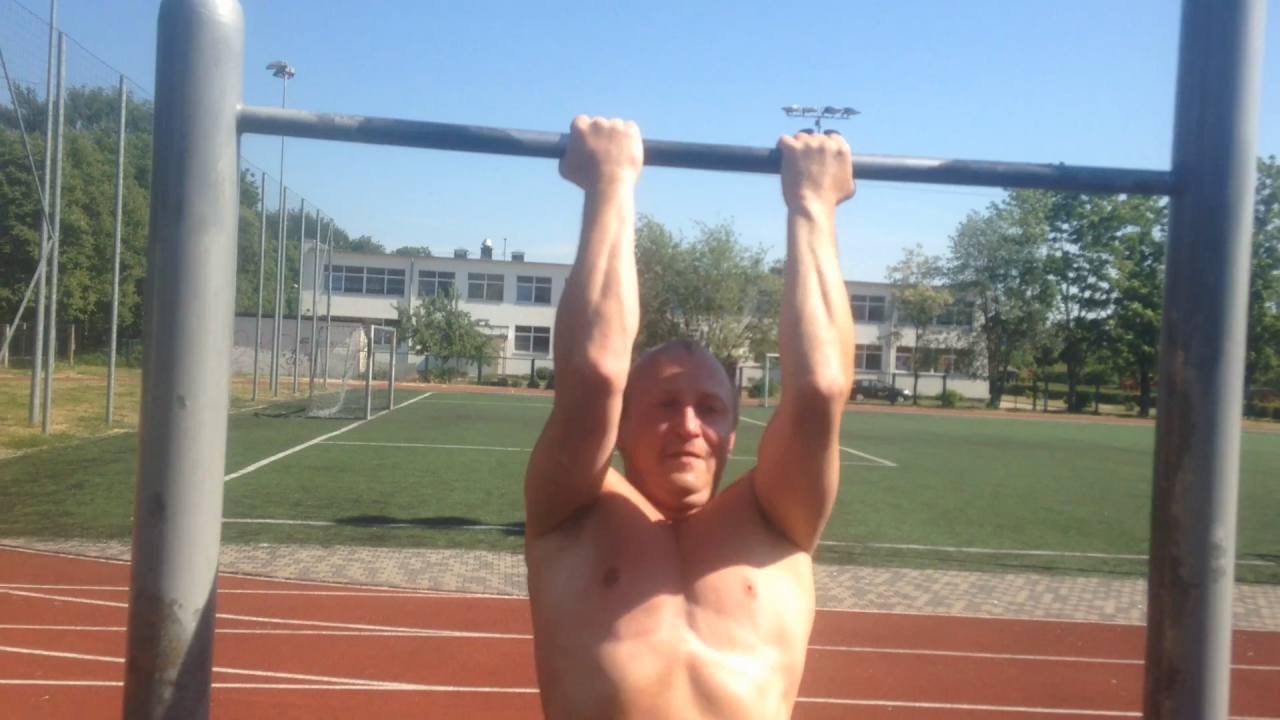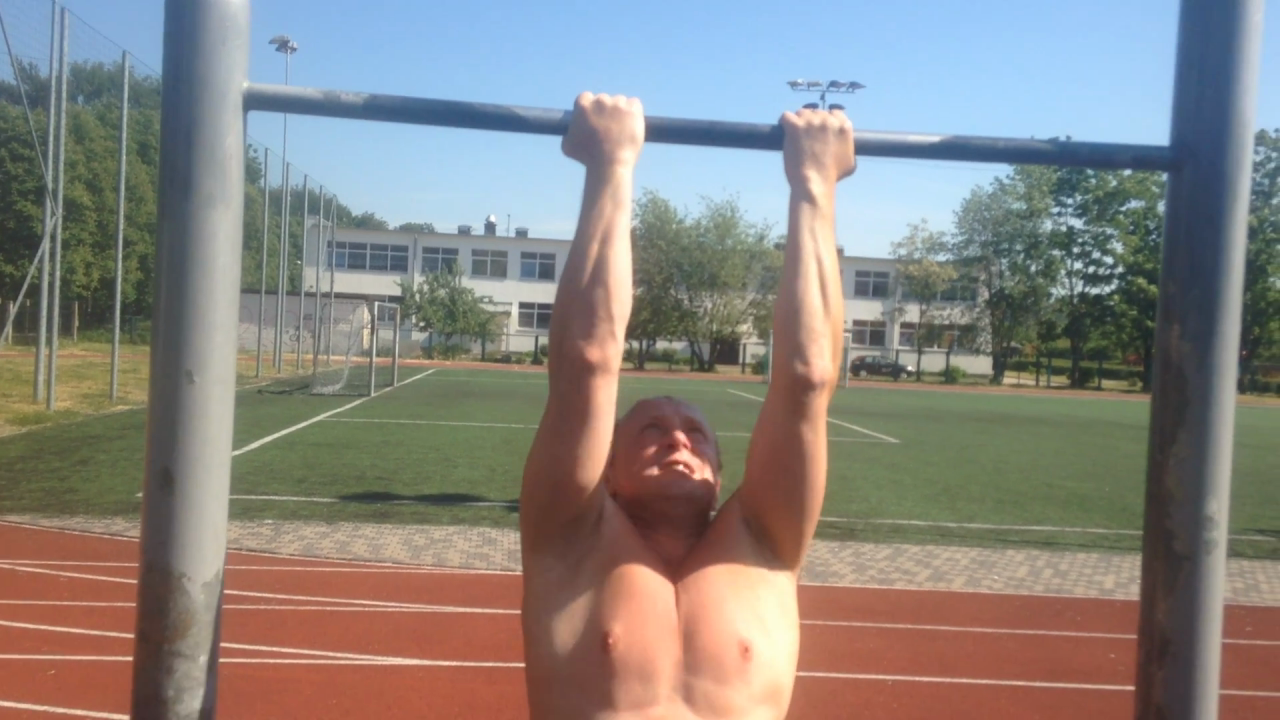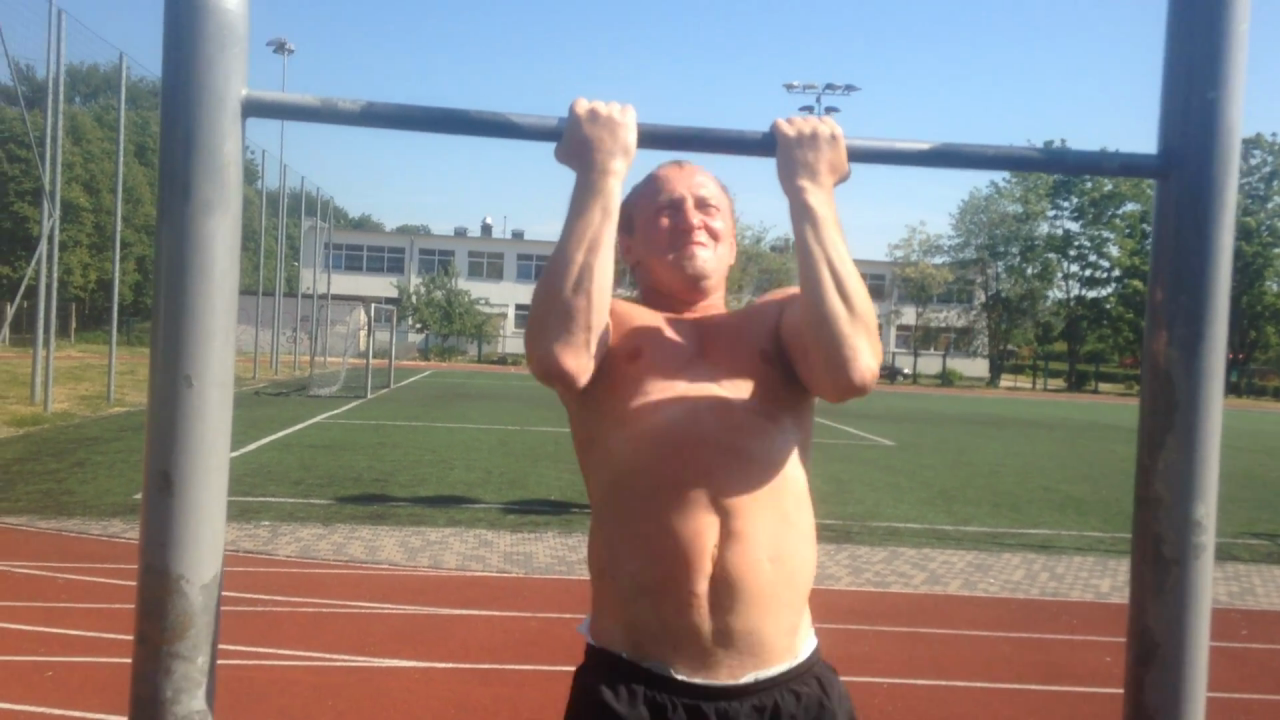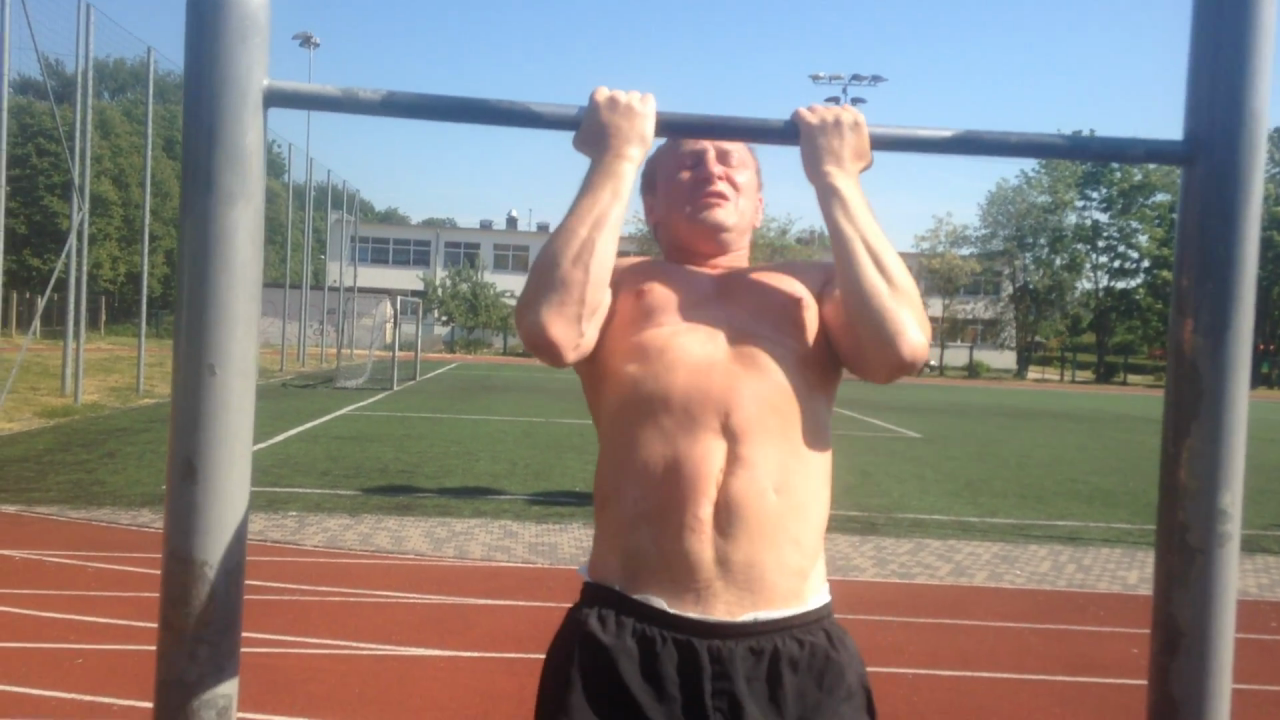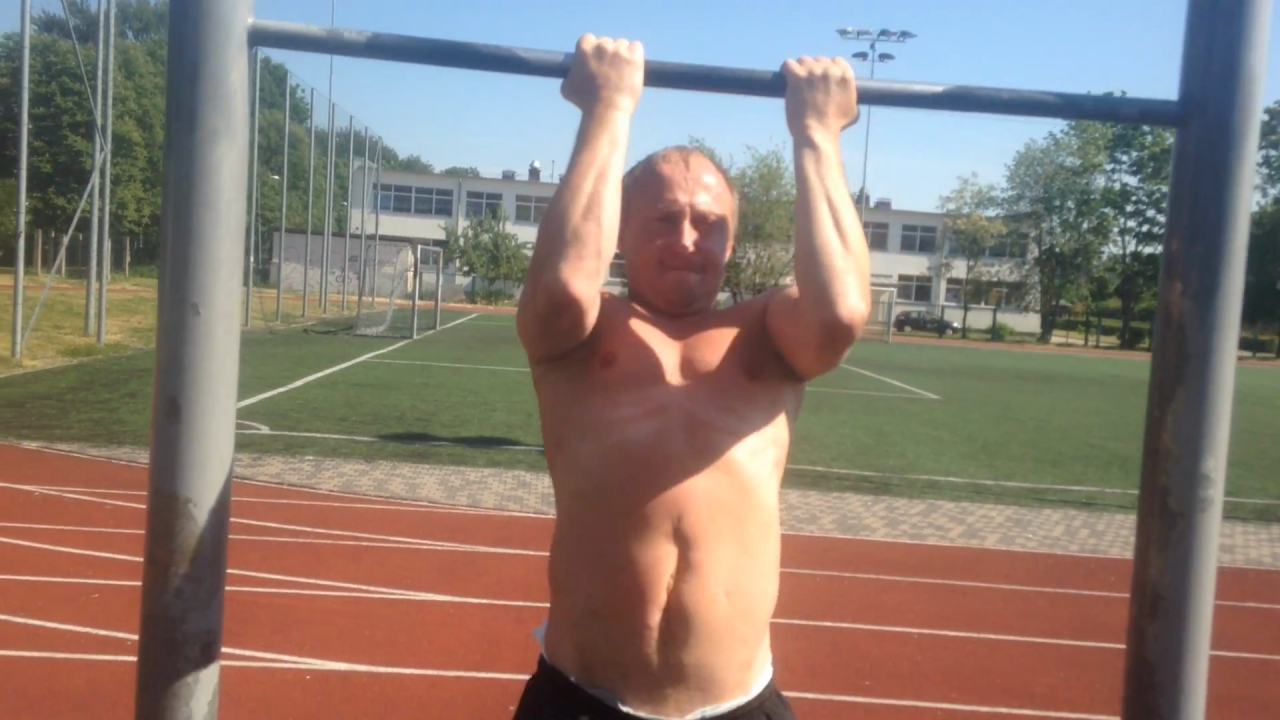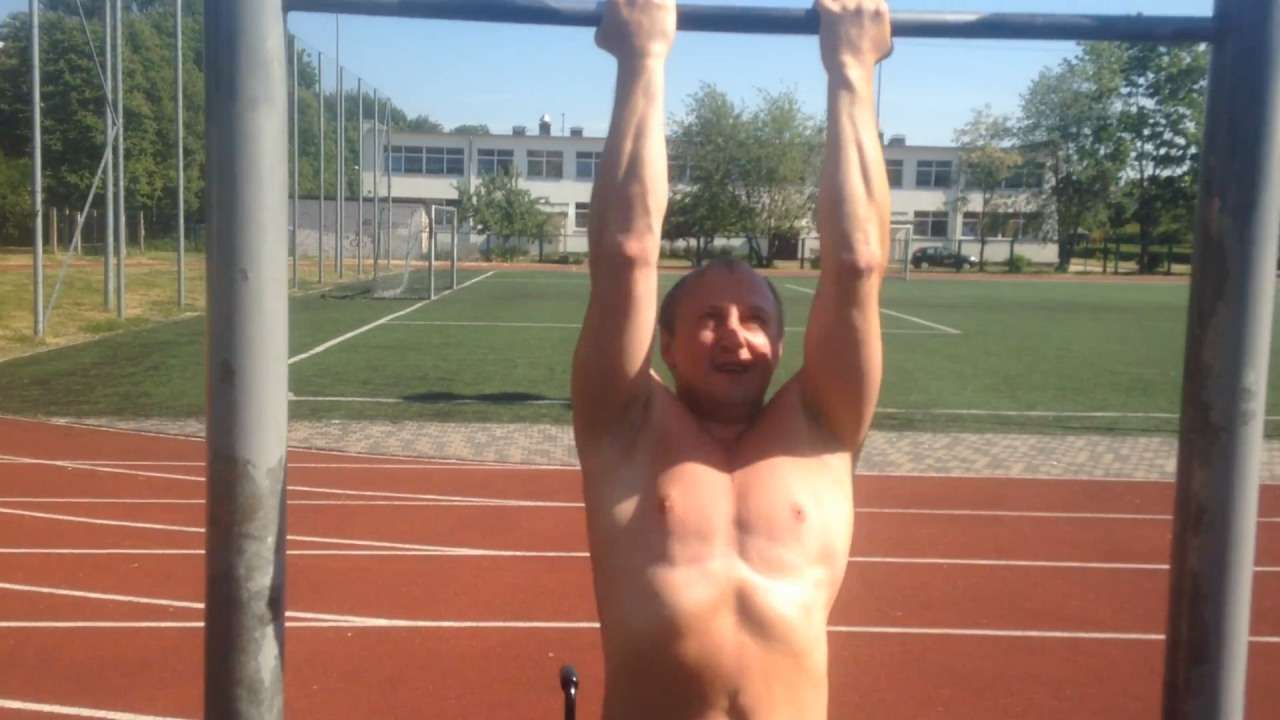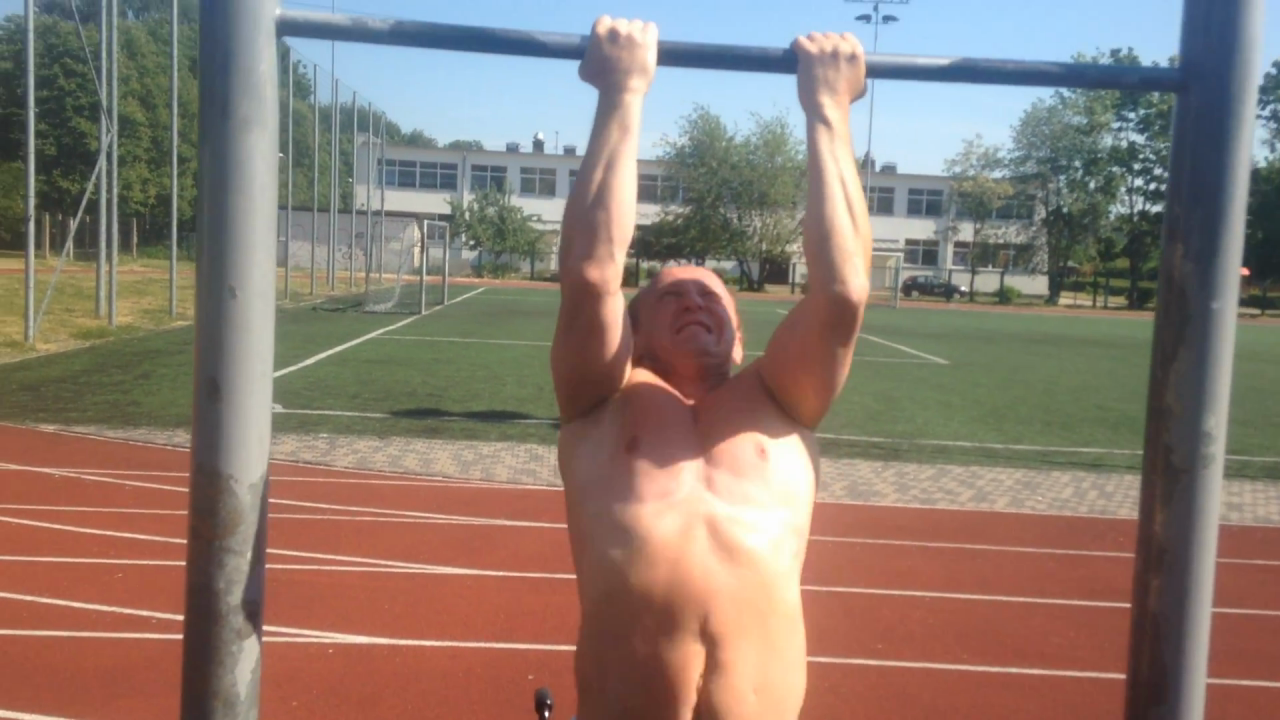
dt=0.7s
person 1, frame 1
left shoulder: (772, 527)
right shoulder: (577, 520)
left elbow: (823, 384)
right elbow: (593, 373)
left wrist: (811, 202)
right wrist: (610, 184)
person 1, frame 2
left shoulder: (757, 555)
right shoulder: (576, 548)
left elbow: (807, 373)
right elbow: (586, 363)
left wrist: (812, 183)
right wrist: (612, 165)
person 1, frame 3
left shoulder: (778, 321)
right shoulder: (612, 332)
left elbow: (853, 367)
right elbow: (560, 355)
left wrist: (810, 190)
right wrist: (602, 172)
person 1, frame 4
left shoulder: (812, 287)
right shoulder: (618, 283)
left elbow: (901, 346)
right elbow: (552, 328)
left wrist: (836, 176)
right wrist: (617, 157)
person 1, frame 5
left shoulder: (764, 336)
right shoulder: (580, 337)
left elbow: (843, 309)
right elbow: (564, 284)
left wrist: (816, 133)
right wrist: (610, 107)
person 1, frame 6
left shoulder: (815, 440)
right shoulder: (633, 436)
left elbow: (855, 265)
right elbow: (627, 255)
left wrist: (851, 73)
right wrist: (643, 62)
person 1, frame 7
left shoulder: (774, 414)
right shoulder: (609, 410)
left elbow: (842, 292)
right elbow: (592, 275)
left wrist: (827, 111)
right wrist: (623, 94)
